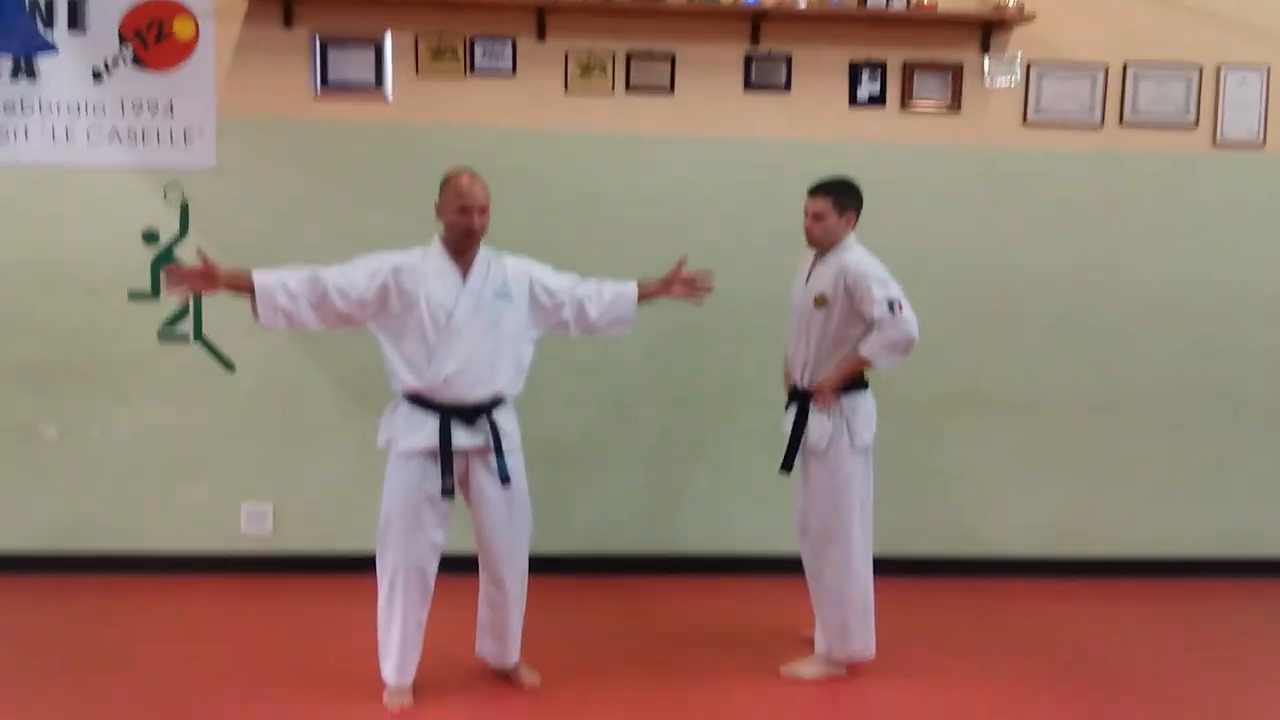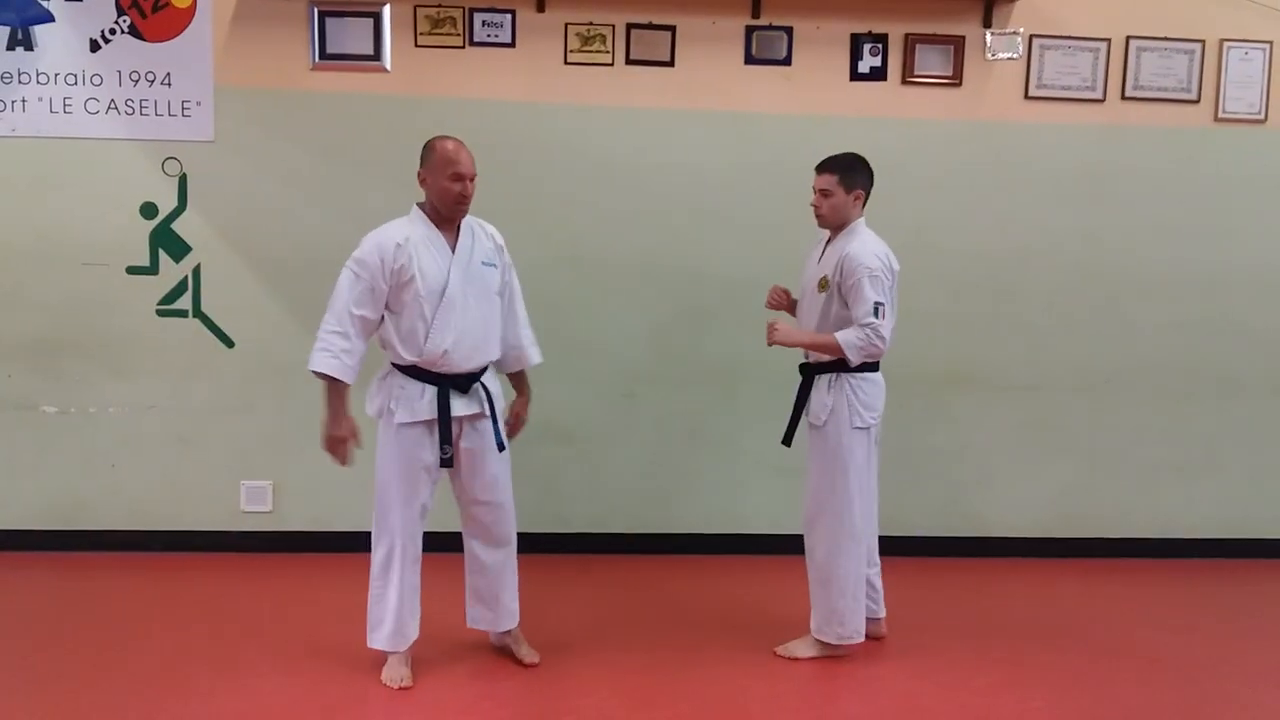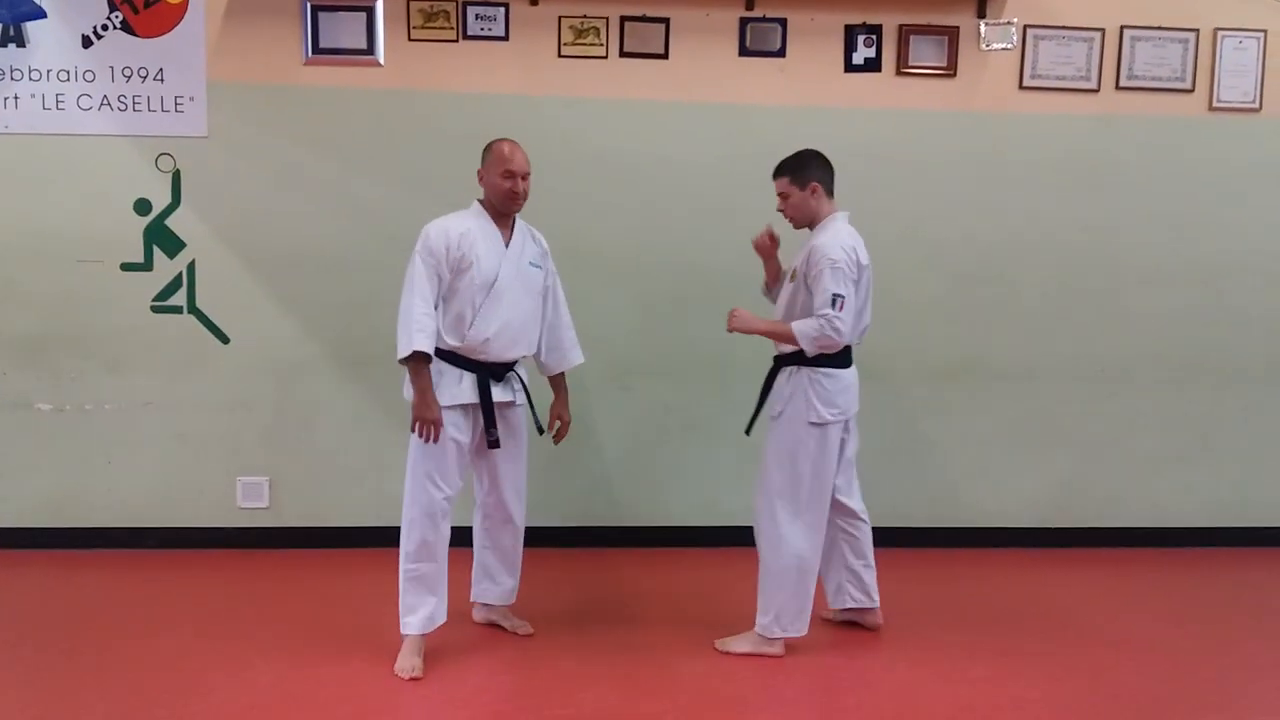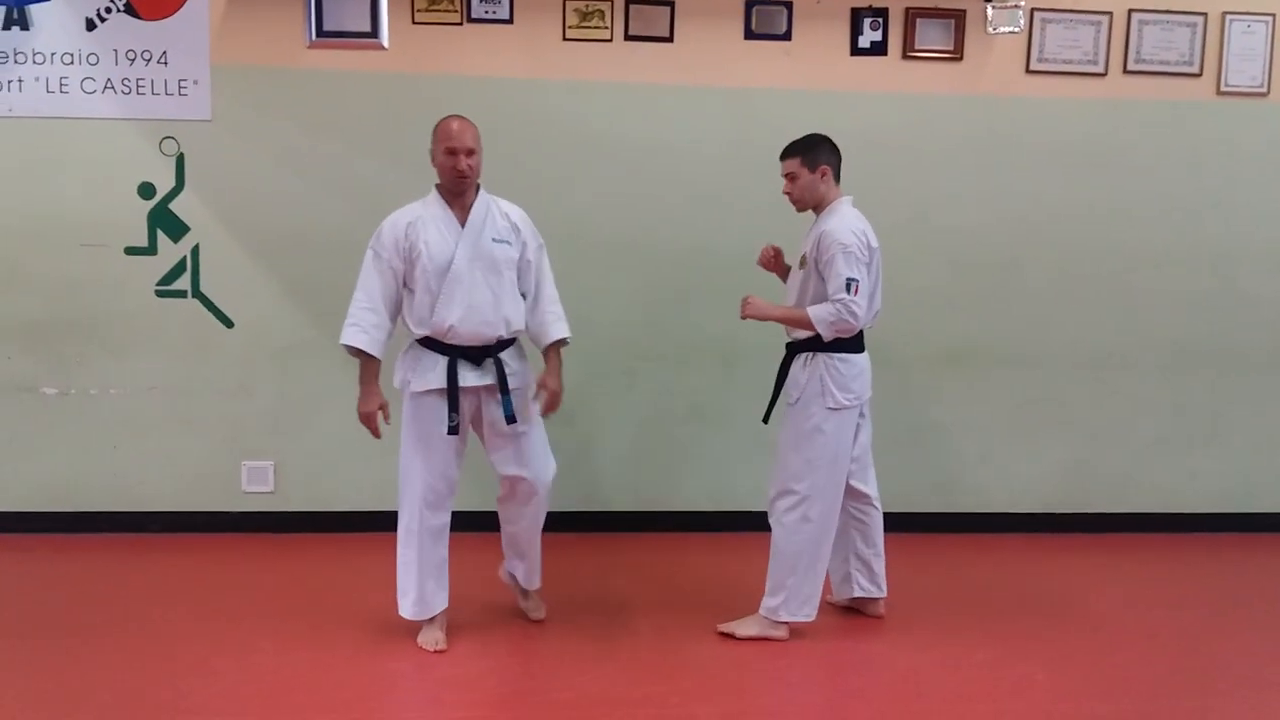
dt=0.7s
person 1, frame 1
left shoulder: (520, 277)
right shoulder: (396, 274)
left elbow: (587, 299)
right elbow: (315, 290)
left wrist: (660, 288)
right wrist: (225, 280)
left hip: (491, 431)
right hip: (422, 433)
left knee: (507, 549)
right knee: (407, 554)
left ankle: (504, 654)
right ankle: (398, 674)
person 1, frame 2
left shoulder: (489, 240)
right shoulder: (387, 245)
left elbow: (512, 319)
right elbow: (345, 326)
left wrist: (522, 393)
right wrist: (337, 411)
left hip: (478, 398)
right hip: (413, 401)
left knee: (494, 517)
right knee: (399, 524)
left ankle: (503, 626)
right ankle: (396, 645)
person 1, frame 3
left shoulder: (535, 246)
right shoulder: (445, 234)
left elbow: (551, 323)
right elbow: (417, 314)
left wrist: (560, 394)
right wrist: (423, 391)
left hip: (507, 388)
right hip: (450, 386)
left knee: (506, 503)
right knee: (429, 505)
left ankle: (491, 601)
right ankle: (416, 630)
person 1, frame 4
left shoulder: (513, 220)
right shoulder: (403, 226)
left elbow: (541, 295)
right elbow: (373, 307)
left wrist: (552, 366)
right wrist: (369, 387)
left hip: (503, 369)
right hip: (435, 372)
left knee: (531, 477)
right knee: (427, 492)
left ankle: (524, 578)
right ankle: (430, 610)
person 2, frame 1
left shoulder: (859, 269)
right shoulder: (813, 263)
left elbow: (898, 330)
left wrist: (839, 373)
right wrist: (793, 363)
left hip: (841, 411)
right hip: (810, 408)
left knee: (838, 530)
right knee: (817, 527)
left ankle: (841, 649)
right ankle: (840, 626)
person 2, frame 2
left shoulder: (864, 256)
right shoulder: (828, 246)
left elbow: (871, 340)
left wrist: (797, 337)
right wrist: (791, 306)
left hip: (847, 391)
right hip: (832, 389)
left knee: (836, 513)
right knee: (851, 509)
left ankle: (836, 632)
right ankle: (866, 612)
person 2, frame 3
left shoulder: (830, 248)
right shoulder: (831, 239)
left elbow: (829, 330)
right elbow: (796, 301)
left wrist: (757, 326)
right wrist: (770, 262)
left hip: (812, 386)
right hip: (827, 382)
left knee: (787, 509)
right knee: (838, 498)
left ankle: (772, 631)
right ankle: (861, 603)
person 2, frame 4
left shoulder: (839, 232)
right shoulder: (835, 226)
left elbow: (846, 314)
left wrist: (771, 311)
right wrist: (784, 270)
left hip: (826, 372)
right hip: (838, 369)
left knee: (802, 493)
right knee: (852, 485)
left ankle: (779, 614)
right ankle: (865, 591)
